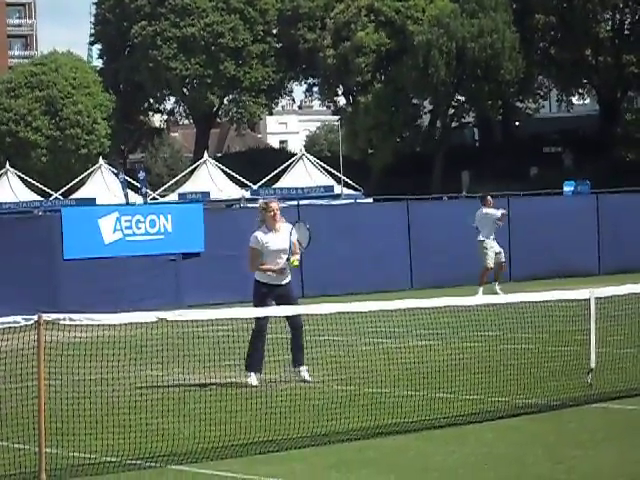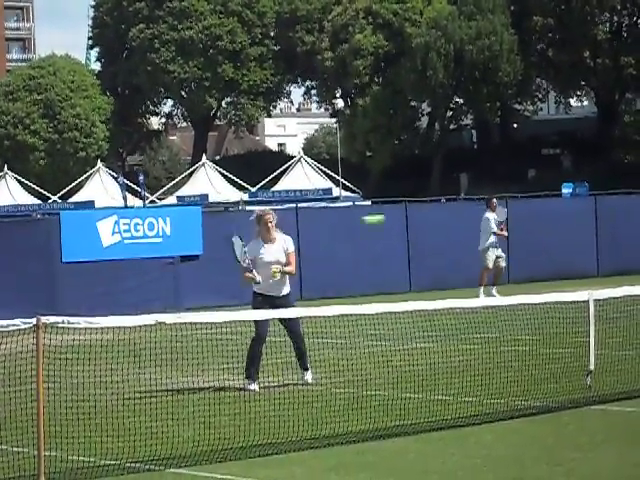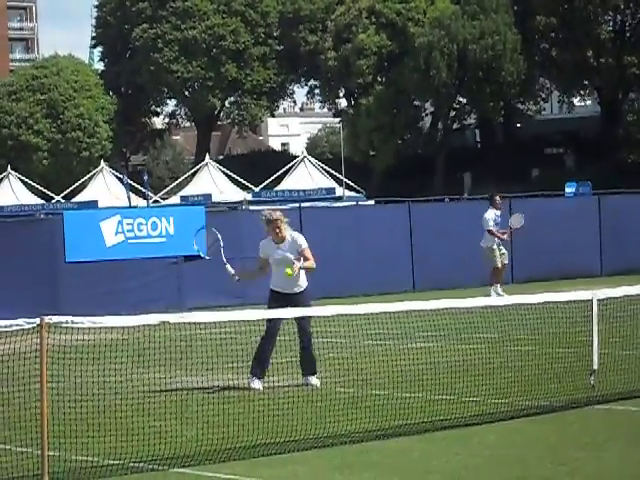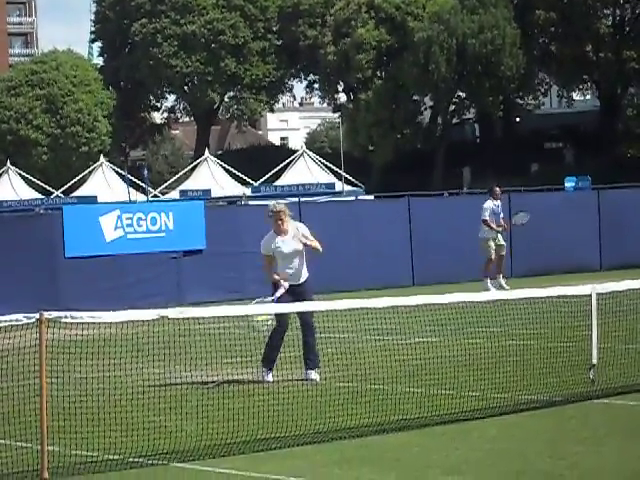
dt=0.3s
person 1, frame 1
left shoulder: (289, 229)
right shoulder: (257, 236)
left elbow: (296, 254)
right elbow: (253, 265)
left wrist: (294, 258)
right wrist: (273, 269)
left hip: (284, 285)
right hip: (263, 285)
left knee: (297, 324)
right knee: (261, 327)
left ankle: (299, 366)
right ankle: (252, 371)
person 1, frame 2
left shoulder: (286, 240)
right shoulder: (252, 246)
left elbow: (292, 269)
right elbow: (246, 273)
left wrist: (280, 269)
right wrist: (252, 277)
left hip: (283, 295)
right hip: (261, 297)
left knee: (296, 334)
right knee: (260, 334)
left ankle: (305, 368)
right ankle: (251, 378)
person 1, frame 3
left shoulder: (296, 238)
right shoulder: (264, 245)
left elbow: (312, 263)
right elbow: (263, 268)
left wrist: (300, 265)
right wrist: (245, 275)
left hip: (299, 292)
right hip: (277, 293)
left knee: (305, 332)
right knee: (270, 333)
left ankle: (310, 374)
right ankle: (256, 376)
person 1, frame 4
left shoulder: (299, 228)
right shoulder: (267, 241)
left elbow: (318, 248)
right elbow: (269, 268)
left wrist: (306, 242)
right wrist: (276, 279)
left hip: (302, 284)
right hip: (282, 286)
left knee: (308, 325)
right knee: (281, 325)
left ankle: (311, 368)
right ankle: (267, 368)
